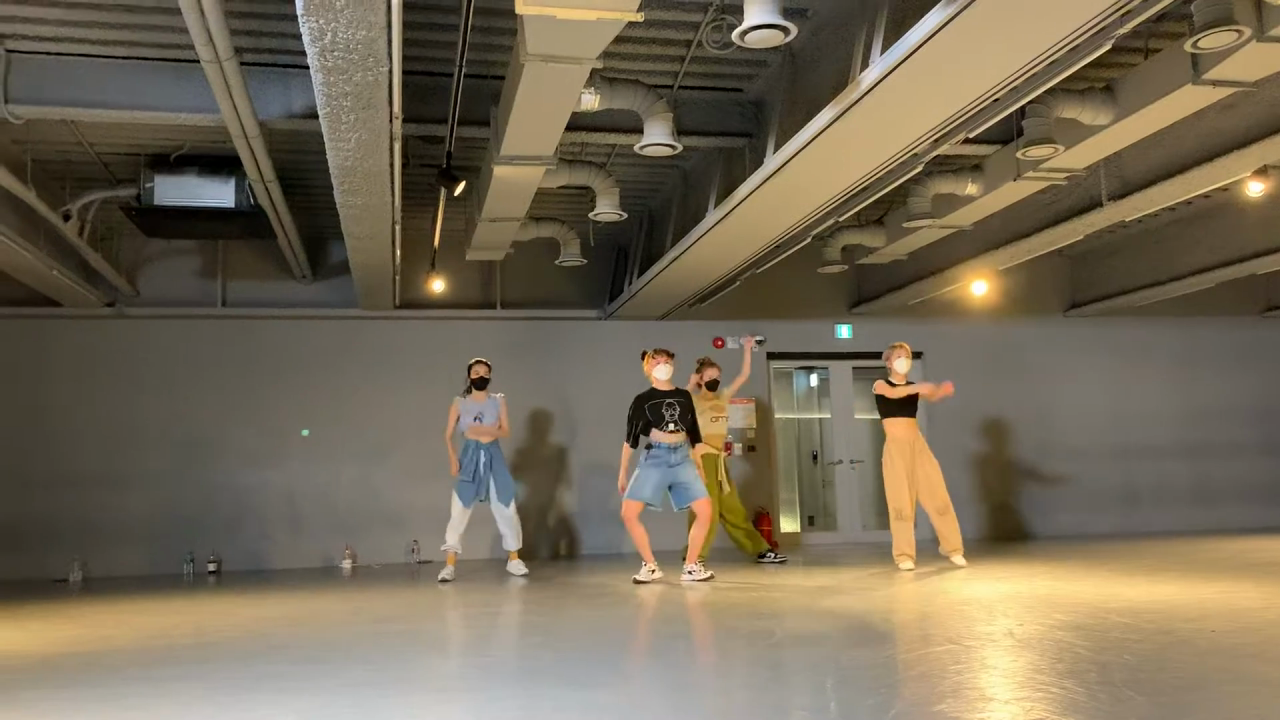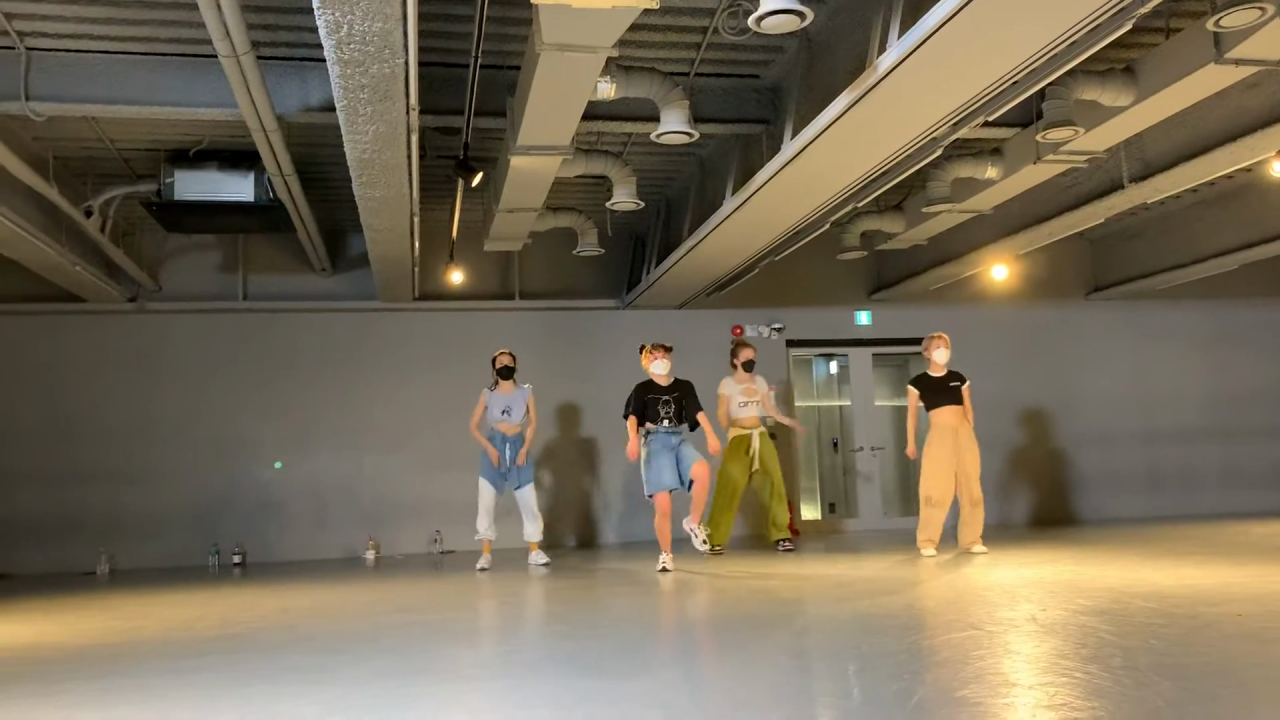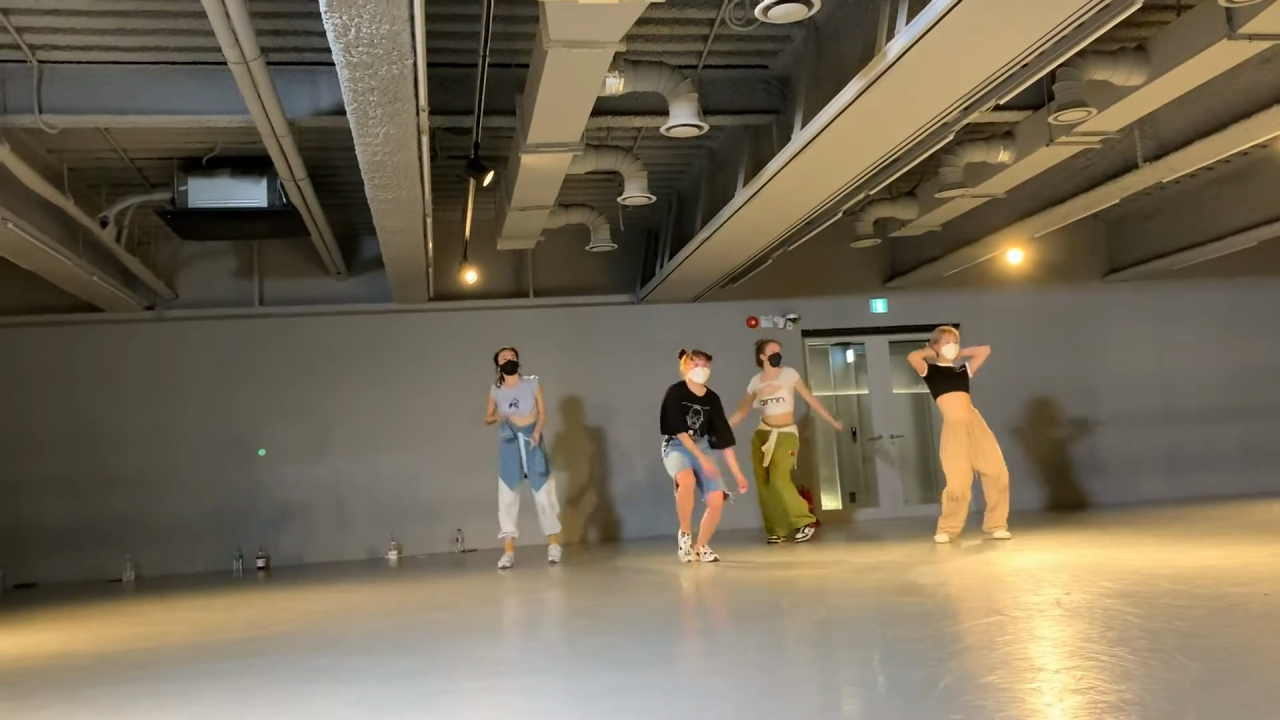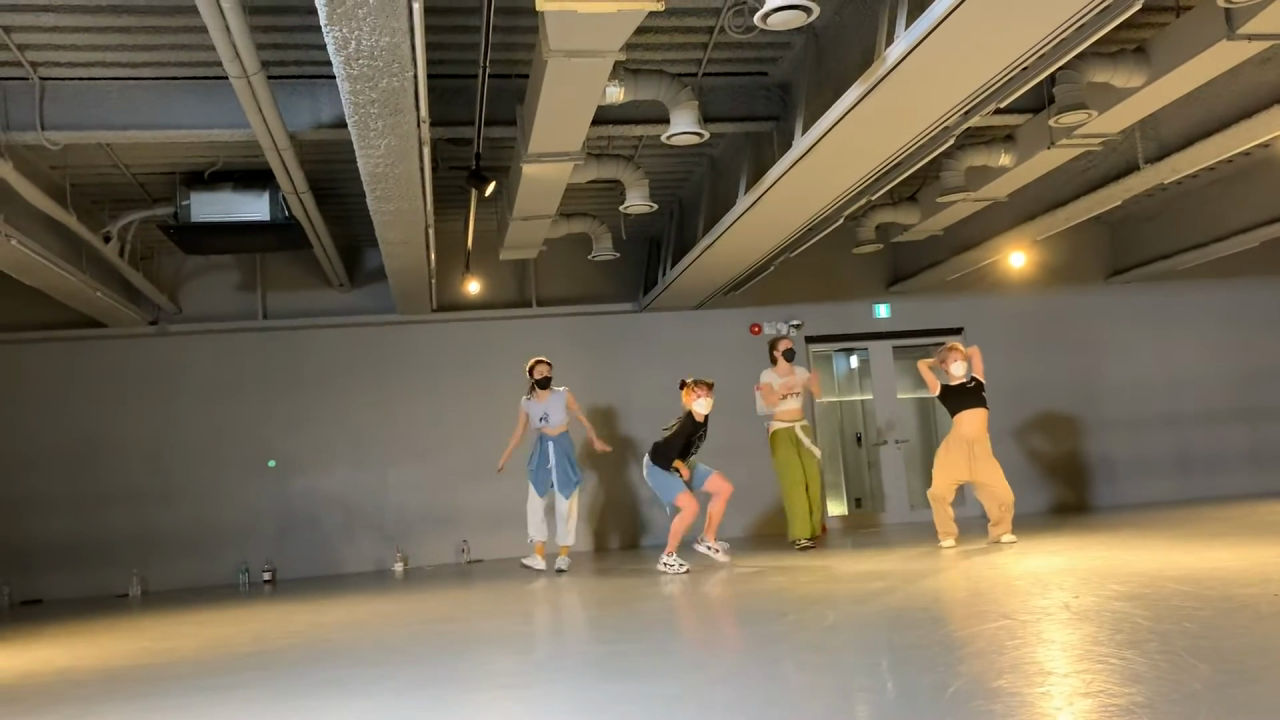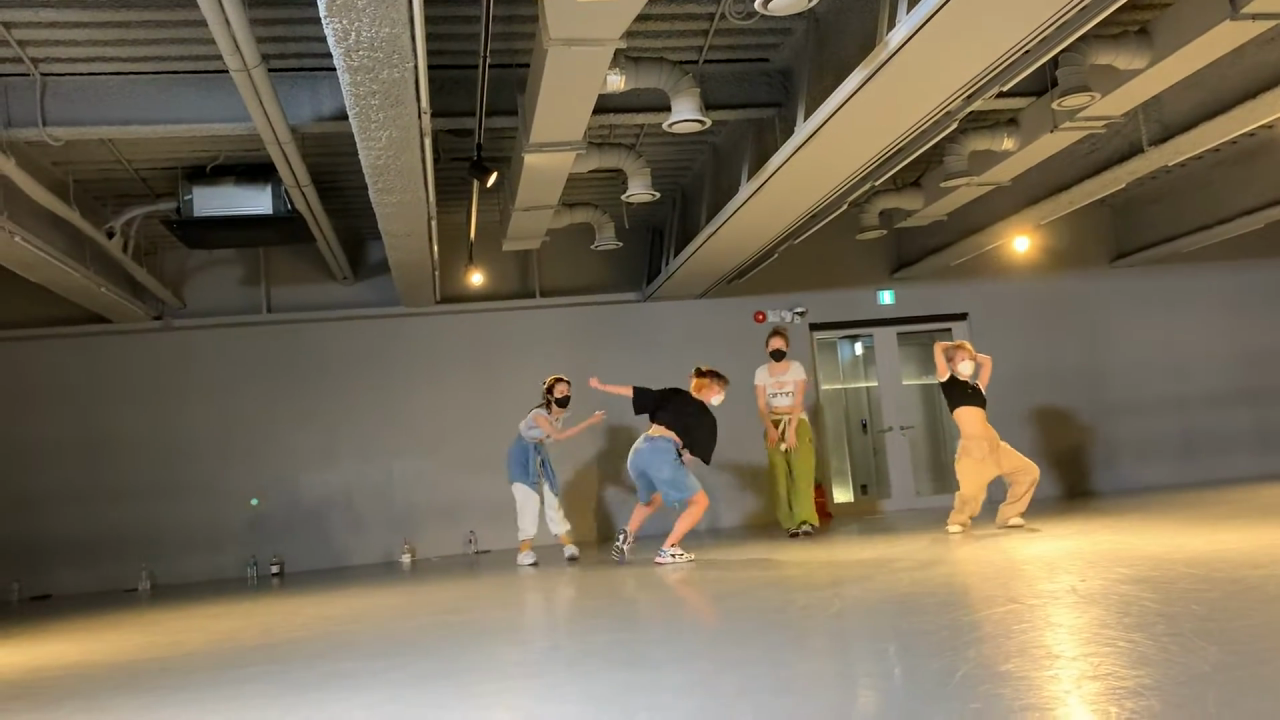
dt=0.7s
person 1, frame 1
left shoulder: (723, 396)
right shoulder: (695, 400)
left elbow: (744, 374)
left wrist: (747, 350)
right wrist: (690, 383)
left hip: (719, 458)
right hip: (703, 456)
left knee: (733, 508)
left ankle: (760, 550)
right ankle: (695, 554)
person 1, frame 2
left shoulder: (760, 382)
right shoulder: (727, 384)
left elbow: (771, 411)
right elbow: (722, 416)
left wrist: (791, 422)
right wrist: (725, 421)
left hip: (761, 436)
right hip: (739, 437)
left knee: (774, 485)
right knee: (729, 489)
left ankle: (781, 536)
right ankle: (714, 540)
person 1, frame 3
left shoulder: (789, 374)
right shoulder: (755, 381)
left elbow: (808, 397)
right elbow: (743, 409)
left wrist: (830, 419)
left hip: (786, 433)
right hip: (763, 435)
left knee: (779, 481)
right knee: (764, 485)
left ankle: (804, 521)
right ankle: (776, 530)
person 1, frame 4
left shoulder: (800, 371)
right shoulder: (768, 375)
left elbow: (817, 394)
right elbow: (769, 402)
left wrist: (812, 382)
right wrist: (786, 386)
left hip: (802, 428)
right hip: (780, 430)
left knee: (811, 481)
right knee: (793, 480)
left ankle: (806, 534)
right ankle: (800, 532)
person 1, frame 5
left shoulder: (797, 368)
right shoulder: (761, 372)
left elbow: (799, 402)
right elbow: (761, 406)
left wrist: (792, 427)
right wrist: (770, 428)
left hip: (798, 422)
right hip: (774, 424)
left knee: (802, 470)
right knee: (780, 475)
left ankle: (805, 520)
right ankle: (792, 523)
person 2, frame 1
left shoulder: (498, 401)
right shoulder: (460, 403)
left elbow: (505, 431)
right elbow: (448, 435)
left wrist: (487, 429)
right wrist: (453, 460)
left hip: (493, 456)
right hip: (470, 457)
left knee: (506, 509)
right knee: (459, 512)
left ankle: (513, 559)
right ankle: (450, 565)
person 2, frame 2
left shoulder: (525, 392)
right shoulder: (487, 395)
left elbow: (532, 423)
right elbow: (473, 426)
left wrist: (525, 449)
right wrist: (489, 447)
left hip: (517, 448)
right hip: (494, 448)
left knee: (528, 500)
right knee: (486, 500)
left ankle: (535, 551)
right ankle: (486, 553)
person 2, frame 3
left shoulder: (532, 383)
right shoulder: (496, 391)
left elbow: (542, 413)
right elbow: (487, 418)
left wrist: (537, 431)
right wrist: (497, 417)
left hip: (531, 440)
right hip: (510, 443)
left knee: (544, 494)
right knee: (508, 497)
left ankle: (554, 544)
right ankle: (509, 551)
person 2, frame 4
left shoulder: (562, 395)
right shoulder: (527, 403)
left elbow: (581, 417)
right elbow: (518, 433)
left wrist: (595, 439)
right wrist: (504, 458)
left hip: (564, 449)
right hip: (541, 450)
left knee: (565, 504)
right knee: (536, 502)
left ankle: (563, 556)
right ankle: (539, 556)
person 2, frame 5
left shoulder: (563, 412)
right shoulder: (539, 415)
right elbow: (558, 436)
right wrist: (589, 422)
left hip: (539, 455)
right hip: (522, 455)
left knee: (551, 499)
right knee: (529, 499)
left ankle: (568, 545)
right ankle: (524, 550)
person 3, frame 1
left shoulder: (683, 396)
right shoulder: (643, 400)
left elbow: (694, 434)
right elbow: (630, 437)
left wrist: (699, 466)
right wrist: (623, 472)
left hip: (681, 457)
right hip: (654, 458)
left knee: (705, 511)
right knee: (628, 513)
left ankle: (690, 566)
right ankle: (650, 565)
person 3, frame 2
left shoulder: (684, 386)
right shoulder: (642, 389)
left elbow: (698, 411)
right elbow: (631, 415)
left wrist: (710, 434)
right wrist: (633, 438)
left hip: (679, 440)
right hip: (655, 443)
left knee: (702, 472)
right knee: (662, 505)
left ankle: (694, 522)
right ankle: (666, 555)
person 3, frame 3
left shoulder: (713, 399)
right shoulder: (675, 392)
left elbow: (724, 437)
right elbow: (678, 430)
left wrist: (737, 472)
right wrist: (700, 457)
left hip: (703, 448)
right hip: (676, 447)
left knee: (716, 500)
right knee: (687, 480)
left ankle: (701, 547)
right ankle: (685, 534)
person 3, frame 4
left shoulder: (701, 415)
right shoulder: (685, 425)
left elbow: (685, 395)
right elbow: (660, 454)
right wrist: (681, 466)
left hip: (681, 464)
right hip: (658, 467)
left knee: (724, 488)
right knee: (690, 507)
left ankle: (707, 540)
right ankle: (668, 556)
person 3, frame 5
left shoulder: (674, 395)
right shoulder: (707, 418)
left elbow: (637, 392)
right elbow: (701, 451)
left wrist: (603, 387)
right wrist: (682, 460)
left hip: (639, 450)
right hip: (664, 455)
left knee: (650, 501)
right knee: (700, 502)
left ankle: (627, 533)
right ankle: (667, 549)
person 4, frame 1
left shoulder: (915, 388)
right shoulder: (881, 385)
left elbow: (931, 395)
right elbow: (892, 392)
left wrist: (942, 390)
right wrist: (917, 388)
left hip: (917, 444)
right hip: (895, 447)
left knee: (937, 495)
right knee: (901, 502)
left ankle: (953, 548)
right ankle: (904, 556)
person 4, frame 2
left shoulder: (959, 378)
right shoulder: (918, 382)
left elbow: (968, 409)
right elbow: (912, 413)
left wrist: (969, 436)
right wrist: (911, 442)
left hip: (963, 434)
right hip: (938, 435)
left knee: (971, 490)
right knee: (935, 490)
left ankle: (970, 540)
right ankle: (927, 542)
person 4, frame 3
left shoulder: (963, 370)
right shoulder: (929, 369)
left elbow: (985, 350)
right elbow: (912, 357)
left wrist: (961, 354)
right wrist: (929, 353)
left hip: (975, 425)
right hip: (954, 430)
left knee: (998, 475)
right knee: (958, 485)
left ankle: (996, 525)
right ankle: (947, 529)
person 4, frame 4
left shoulder: (976, 382)
right shoulder: (942, 390)
left elbow: (975, 350)
right elbow: (921, 364)
right wrist: (938, 361)
left hip: (981, 447)
right hip: (955, 446)
left knee: (1002, 494)
right knee: (938, 491)
left ankle: (1000, 531)
right ankle: (947, 535)
person 4, frame 5
left shoulder: (977, 387)
right shoulder: (948, 381)
left elbow: (987, 361)
right elbow: (938, 347)
right wrist: (954, 348)
left hip: (992, 443)
right hip: (971, 447)
left knee: (1030, 472)
right knee: (970, 491)
left ankle: (1008, 515)
right ankle: (958, 520)
